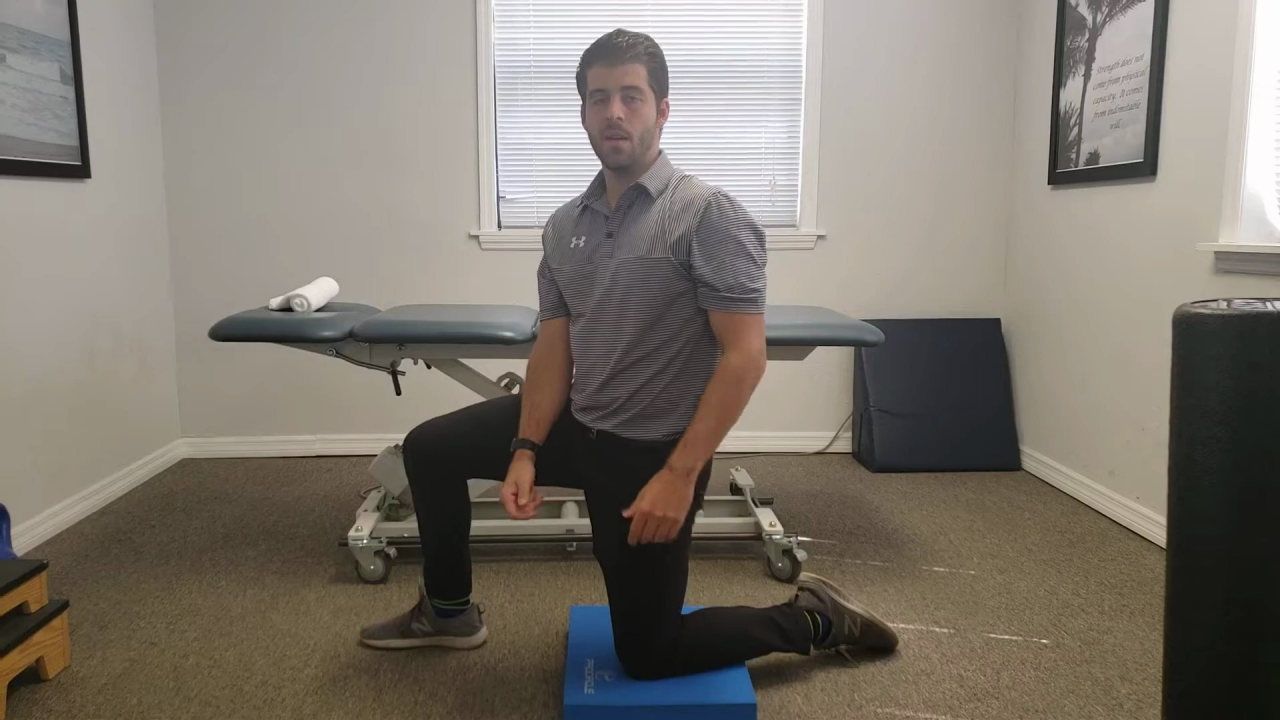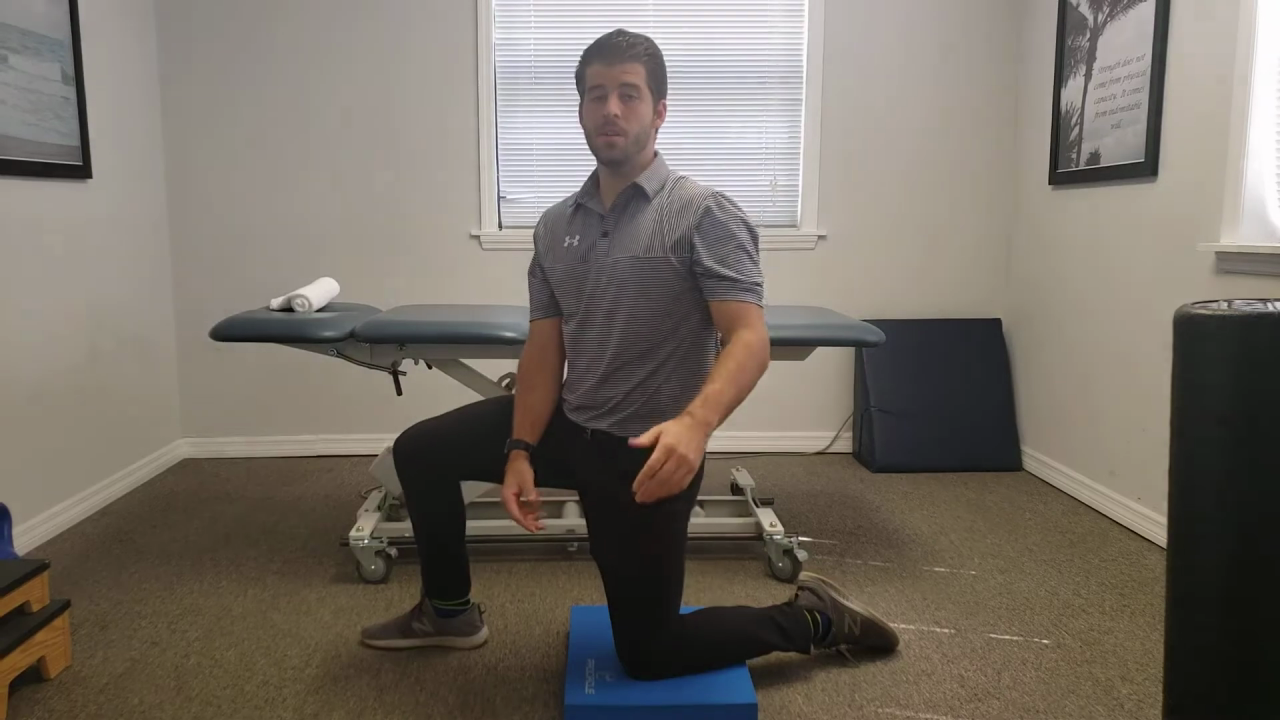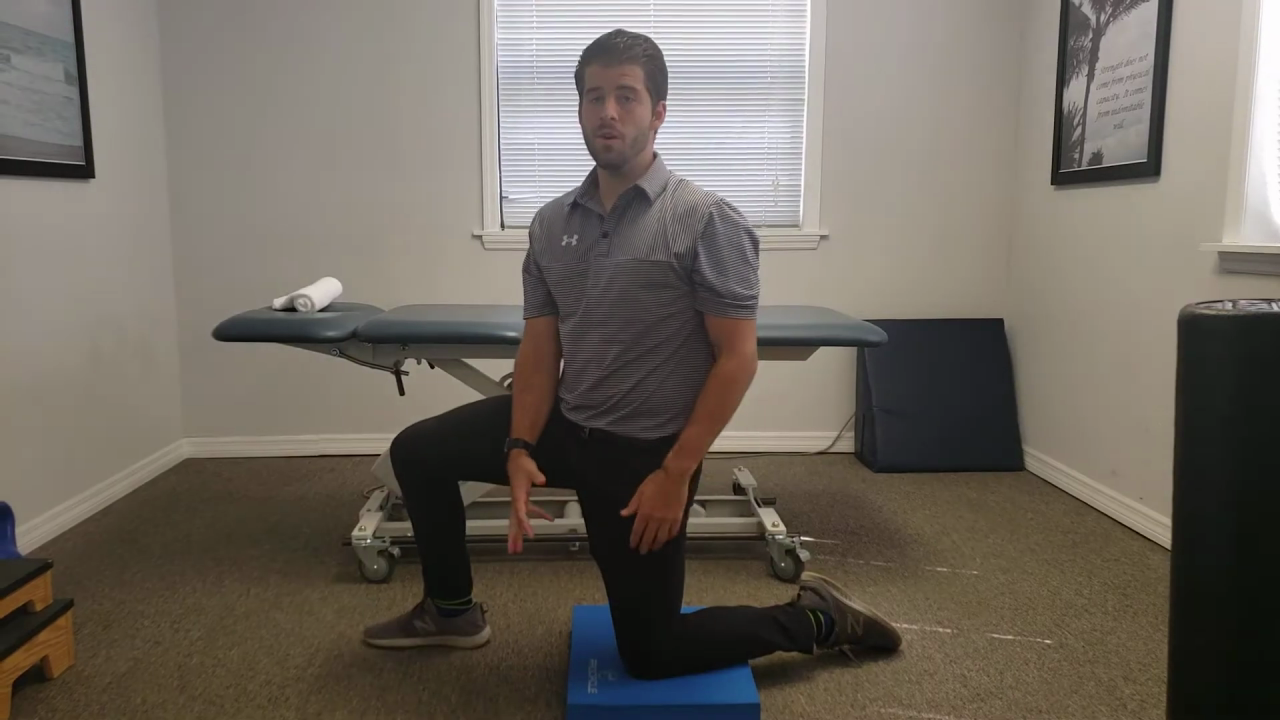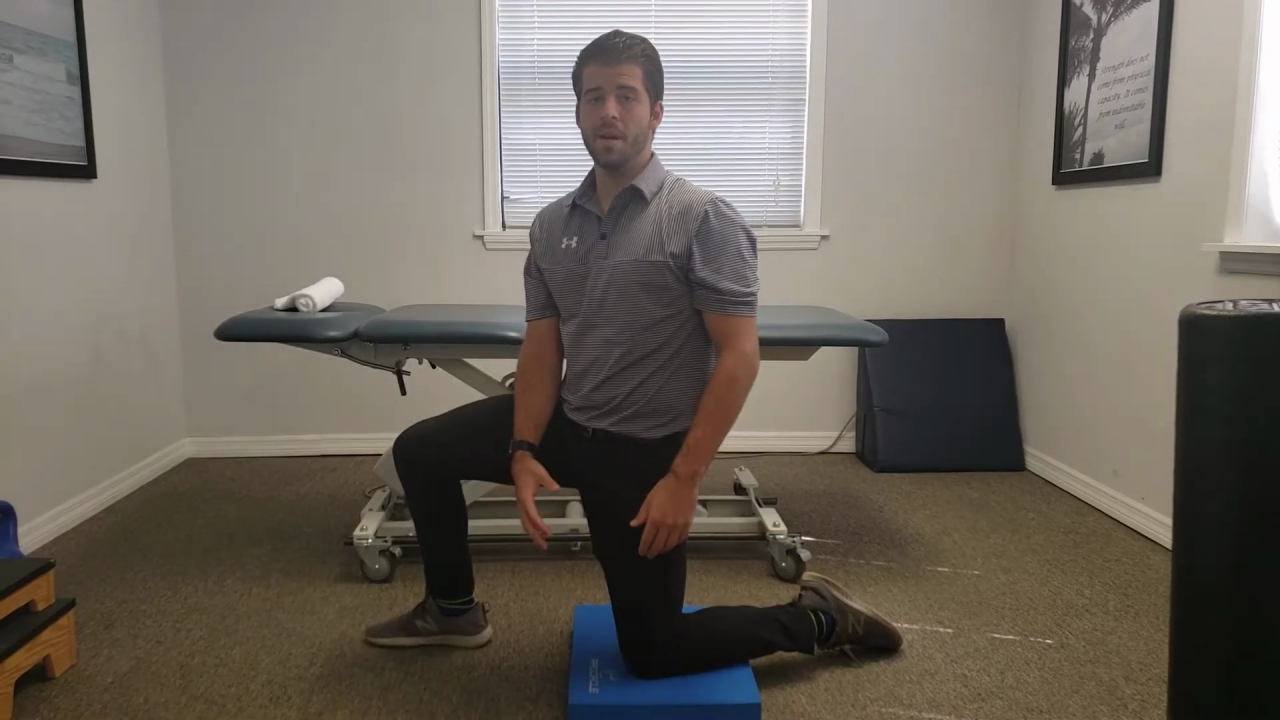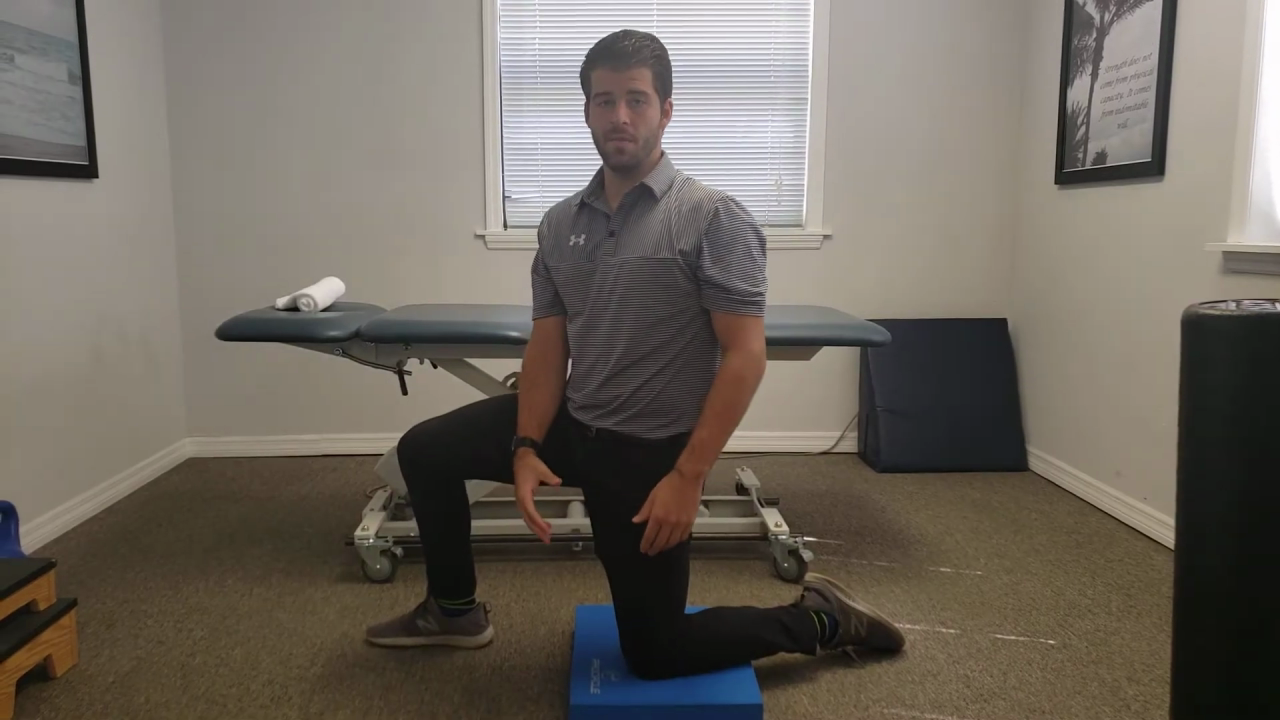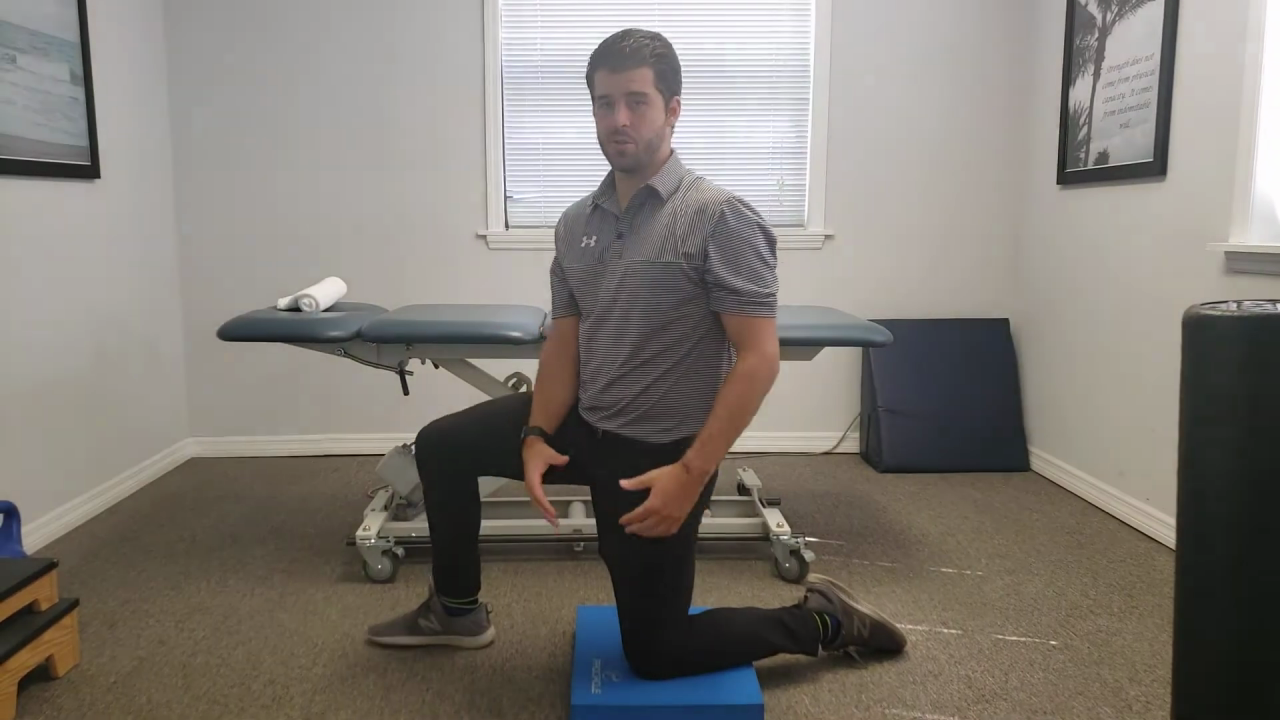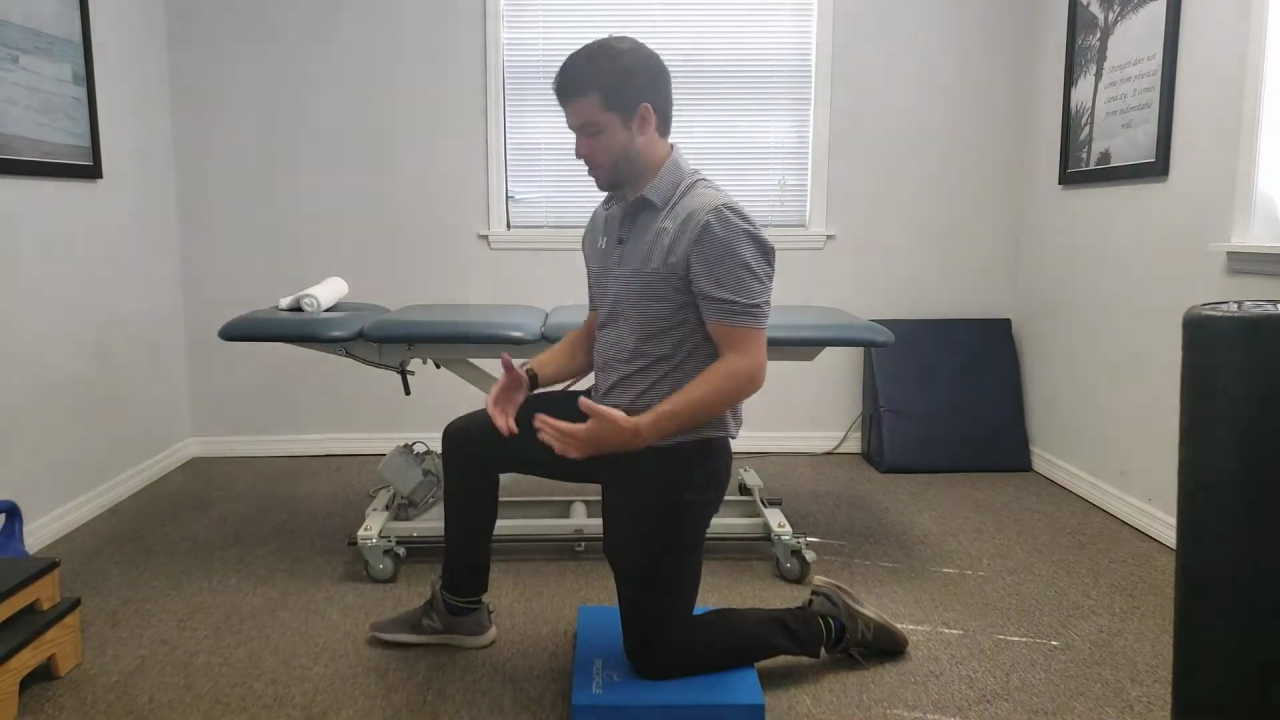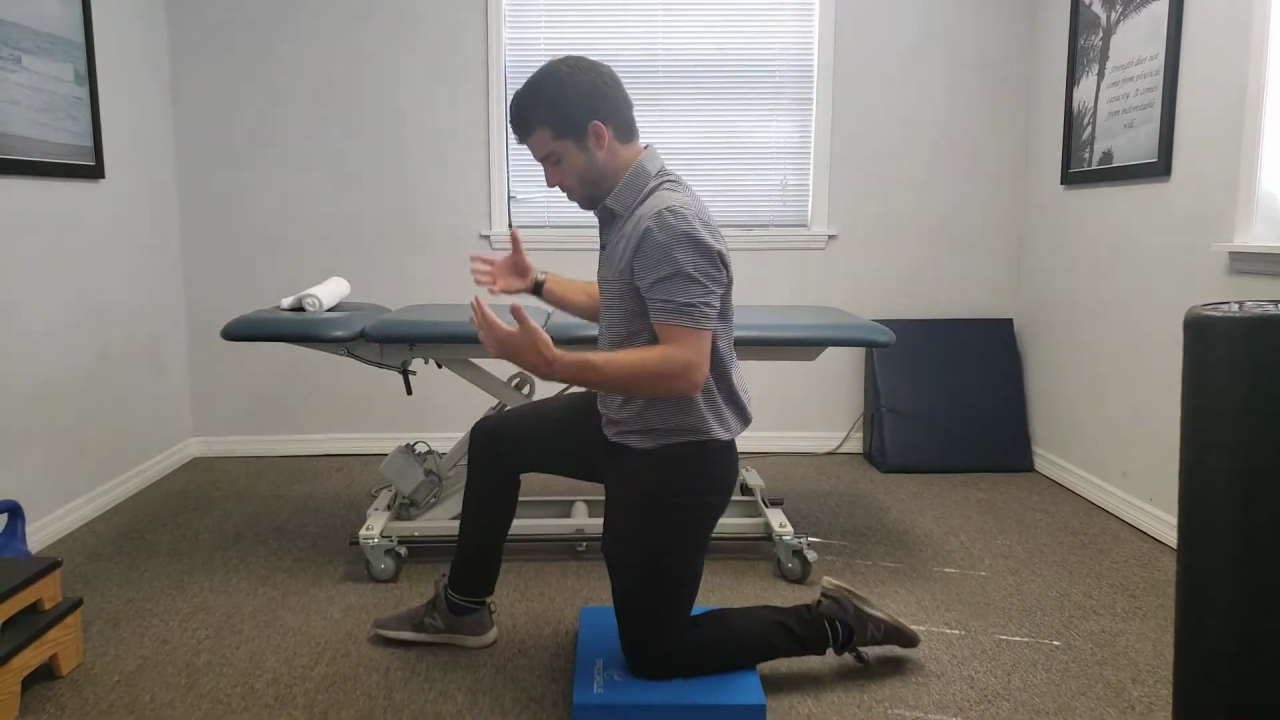
dt=0.4s
person 1, frame 1
left shoulder: (708, 215)
right shoulder: (565, 225)
left elbow: (745, 356)
right elbow: (554, 347)
left wrist: (681, 473)
right wrist: (526, 450)
left hip: (653, 449)
right hip: (578, 427)
left knee: (649, 656)
right knee: (430, 448)
left ankle: (815, 619)
right ankle: (449, 611)
person 1, frame 2
left shoulder: (704, 215)
right shoulder: (556, 225)
left elbow: (749, 339)
right elbow: (545, 348)
left wrist: (692, 423)
right wrist: (519, 451)
left hip: (648, 451)
right hip: (571, 425)
left knee: (649, 655)
right knee: (420, 451)
left ankle: (815, 617)
right ankle: (450, 612)
person 1, frame 3
left shoulder: (705, 221)
right shoulder: (551, 223)
left elbow: (737, 358)
right elbow: (540, 346)
left wrist: (676, 473)
right wrist: (519, 450)
left hip: (644, 451)
right hip: (567, 425)
left knee: (651, 653)
right knee: (417, 451)
left ankle: (816, 618)
right ankle: (451, 611)
person 1, frame 4
left shoulder: (702, 219)
right shoulder: (551, 225)
left elbow: (739, 356)
right elbow: (542, 348)
left wrist: (683, 477)
right wrist: (524, 452)
left hip: (647, 450)
right hip: (569, 424)
left knee: (652, 652)
right knee: (420, 450)
left ankle: (819, 618)
right ankle: (453, 610)
person 1, frame 5
left shoulder: (712, 218)
right shoulder: (560, 223)
left elbow: (744, 357)
right elbow: (548, 345)
left wrist: (687, 476)
right wrist: (526, 448)
left hip: (651, 451)
right hip: (574, 424)
left knee: (654, 653)
right knee: (424, 451)
left ankle: (820, 619)
right ankle: (454, 610)
person 1, frame 6
left shoulder: (720, 218)
right shoulder: (577, 222)
left elbow: (759, 358)
right elbow: (566, 340)
left wrist: (690, 473)
right wrist: (537, 436)
left hip: (662, 453)
right hip: (587, 426)
left knee: (656, 653)
right knee: (442, 446)
left ankle: (823, 620)
right ankle: (457, 610)
person 1, frame 7
left shoulder: (713, 223)
right shoulder: (607, 216)
left elbow: (744, 369)
left wrist: (636, 432)
right wrist: (532, 376)
left hip: (674, 456)
right hip: (612, 425)
left knee: (657, 654)
right knee: (467, 439)
left ankle: (826, 624)
right ankle: (460, 609)
person 1, frame 8
left shoulder: (668, 221)
right shoulder: (630, 206)
left elbow: (683, 369)
left wrist: (550, 363)
right wrist: (535, 282)
left hip: (678, 458)
right hip: (630, 429)
left knee: (655, 651)
right knee: (495, 439)
left ankle: (830, 623)
right ankle: (462, 609)
